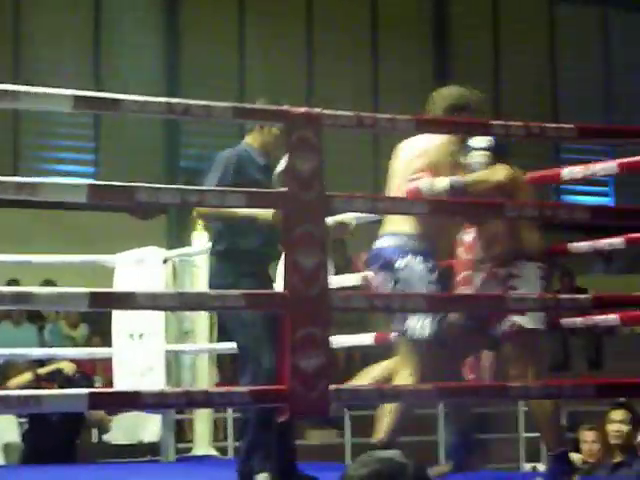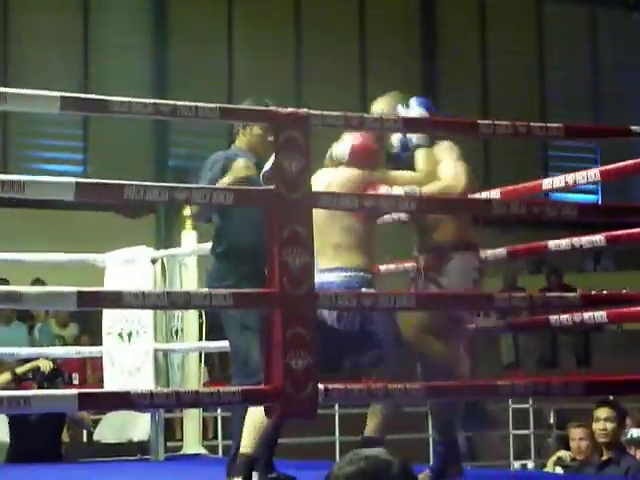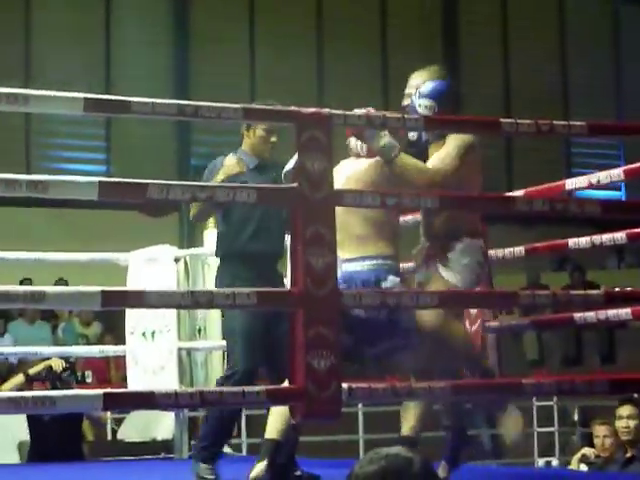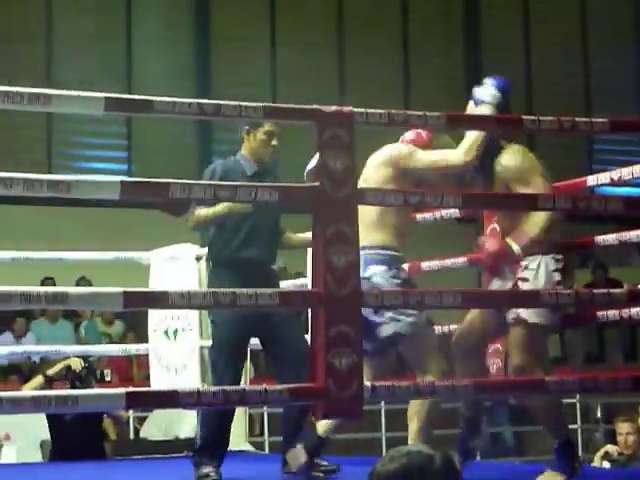
dt=0.3s
person 1, frame 1
left shoulder: (266, 171)
right shoulder: (232, 160)
right elbow: (203, 209)
right wrist: (253, 213)
left hip: (257, 276)
right hip: (234, 276)
left knee: (281, 365)
right knee: (262, 366)
person 1, frame 2
left shoulder: (265, 172)
right shoulder: (223, 161)
right elbow: (197, 214)
right wrist: (229, 181)
left hip: (258, 277)
right hip: (231, 278)
right knee: (251, 368)
person 1, frame 3
left shoulder: (277, 173)
right shoulder: (225, 165)
left elbow: (290, 223)
right elbow: (197, 215)
right wrist: (221, 179)
left hip: (272, 277)
right hip: (239, 276)
left knee: (288, 369)
right knee: (242, 367)
person 1, frame 4
left shoulder: (272, 178)
right shoulder: (221, 170)
right elbow: (194, 219)
left wrist: (316, 240)
right wrist: (225, 207)
left hip: (265, 282)
right hip: (229, 281)
left knee: (297, 364)
right knee: (225, 375)
person 2, frame 1
left shoulder: (410, 145)
right shoulder: (446, 145)
right elbow: (452, 211)
left hip: (388, 249)
right hip: (412, 252)
left knee: (409, 358)
right knee: (417, 363)
right ankle: (378, 451)
person 2, frame 2
left shoulder: (317, 178)
right shoulder: (365, 176)
right elbow: (423, 182)
left hip: (313, 287)
right hip: (353, 287)
right knee: (391, 370)
right ankle: (371, 449)
person 2, frame 3
left shoulder: (339, 170)
right shoulder: (382, 165)
right elbow: (436, 175)
left hip: (340, 278)
right hip: (381, 278)
right knee: (421, 364)
person 2, frame 4
left shoulder: (387, 163)
right shoulder: (396, 154)
right elbow: (463, 160)
right wrist: (482, 119)
left hip: (360, 268)
right hip: (377, 267)
left knee: (371, 377)
right knee: (431, 366)
left ankle: (315, 440)
person 3, frame 1
left shoulder: (504, 175)
right shoulder: (471, 196)
left elbow: (497, 181)
left hip: (518, 275)
right hip: (487, 275)
left knee: (523, 375)
left ankle: (559, 462)
person 3, frame 2
left shoulder: (443, 150)
right shoulder: (401, 160)
left elbow: (457, 184)
left hip: (457, 262)
right hip: (431, 265)
left knee: (413, 329)
right knee: (434, 365)
person 3, frame 3
left shoulder: (460, 142)
right shoulder: (422, 141)
left elbow: (431, 177)
left wrist: (387, 148)
left hip: (461, 247)
right hip: (435, 247)
left knee: (431, 319)
right knee: (435, 345)
left ankle: (496, 386)
right ankle: (456, 437)
person 3, frame 4
left shoulder: (511, 162)
right shoulder: (500, 159)
left elbow: (550, 208)
left wrist: (513, 247)
left hip: (536, 265)
right hip: (515, 268)
left knee: (523, 365)
right knee: (465, 340)
left ankle: (566, 456)
right ankle: (467, 438)
